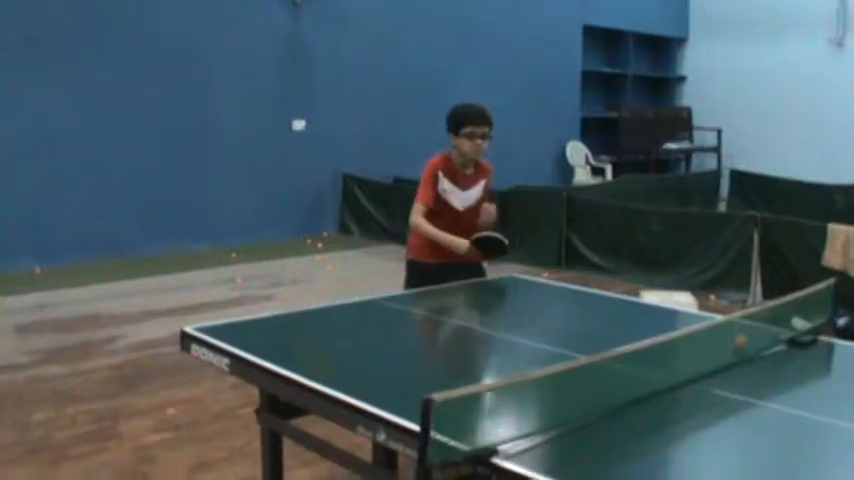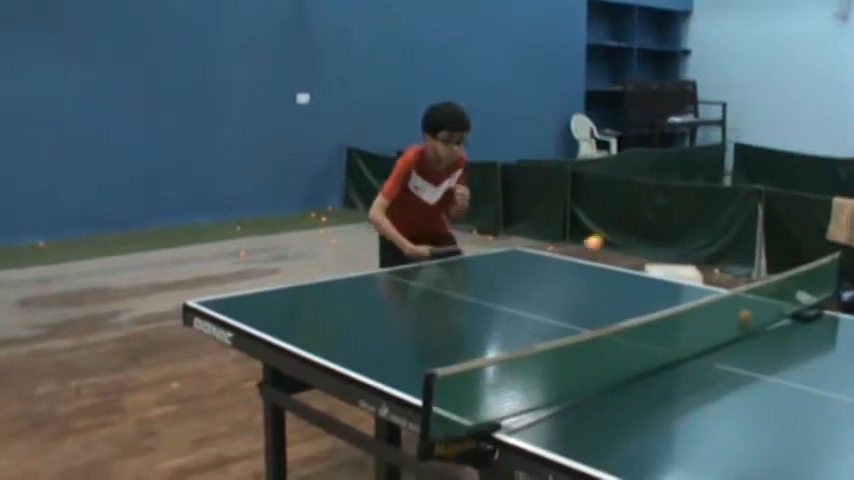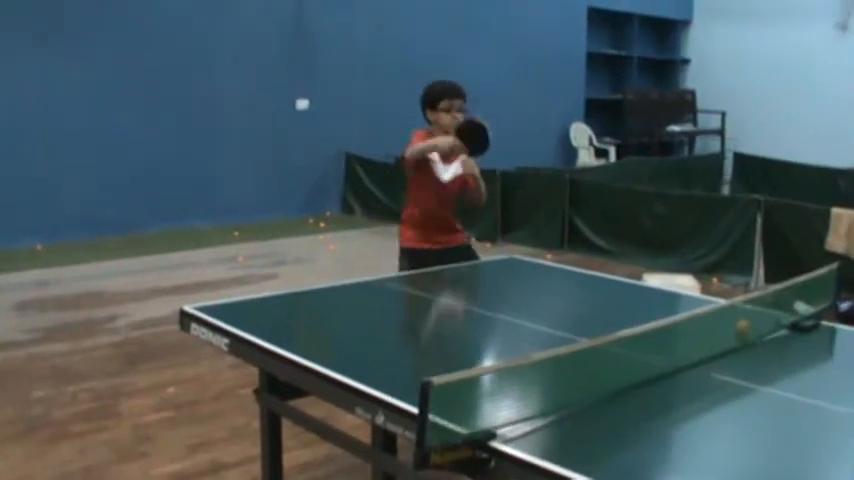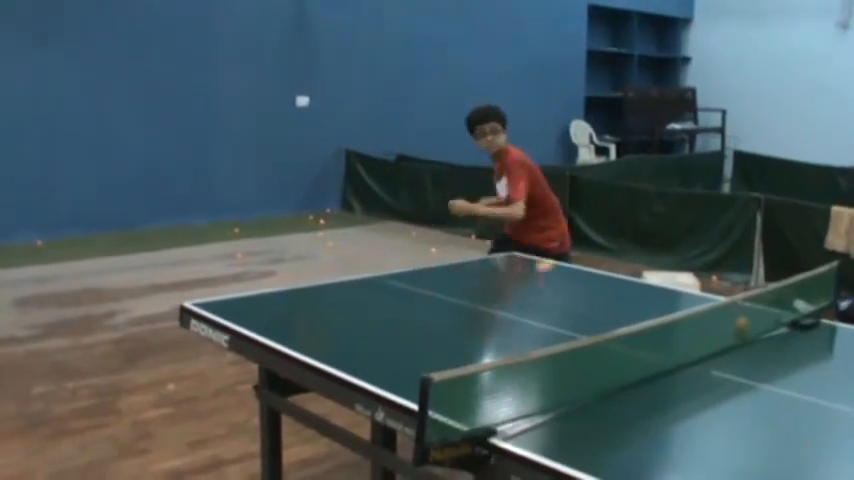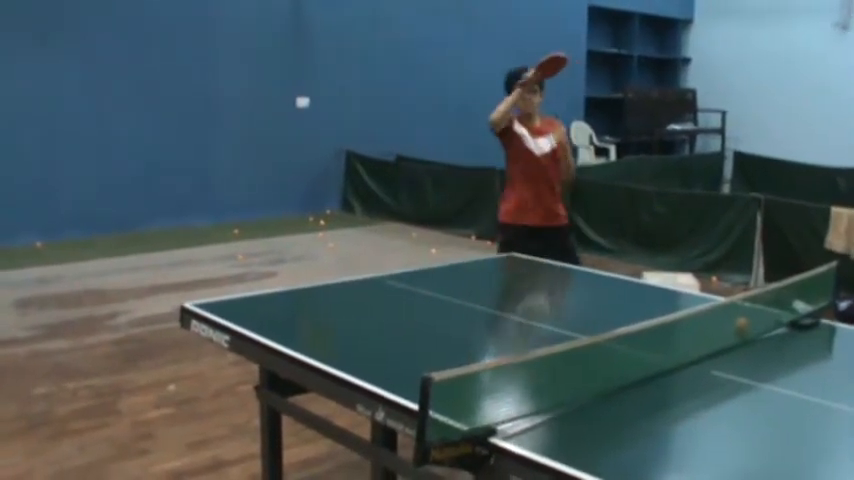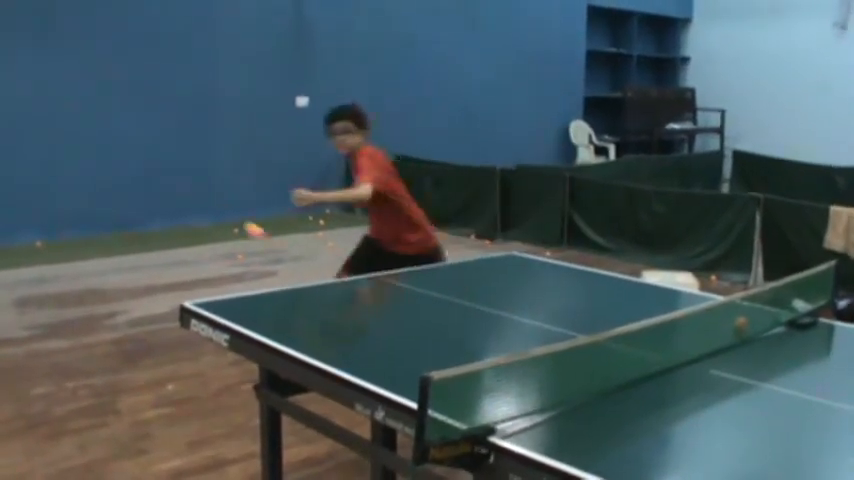
dt=0.5s
person 1, frame 1
left shoulder: (485, 171)
right shoulder: (437, 167)
left elbow: (477, 225)
right elbow: (415, 220)
left wrist: (487, 220)
right wrist: (451, 241)
left hip: (466, 258)
right hip: (426, 260)
person 1, frame 2
left shoulder: (459, 162)
right shoulder: (411, 161)
left elbow: (453, 211)
right elbow: (375, 213)
left wrist: (461, 205)
right wrist: (408, 247)
left hip: (437, 234)
right hip: (398, 237)
person 1, frame 3
left shoulder: (464, 150)
right shoulder: (421, 139)
left elbow: (480, 200)
right elbow: (411, 154)
left wrist: (475, 177)
right wrist: (440, 143)
left hip: (454, 241)
right hip: (418, 243)
person 1, frame 4
left shoulder: (515, 161)
right shoulder: (500, 164)
left elbow: (517, 212)
left wrist: (471, 208)
right wrist: (491, 202)
left hip: (548, 242)
right hip: (517, 236)
person 1, frame 5
left shoulder: (554, 127)
right shoulder: (510, 126)
left elbow: (568, 176)
right elbow: (494, 121)
left wrist: (565, 147)
right wrist: (519, 89)
left hip: (554, 218)
right hip: (516, 218)
person 1, frame 6
left shoulder: (369, 157)
right shoulder: (360, 159)
left elbow: (365, 193)
left wrist: (315, 197)
left hip: (416, 242)
right hip: (382, 239)
